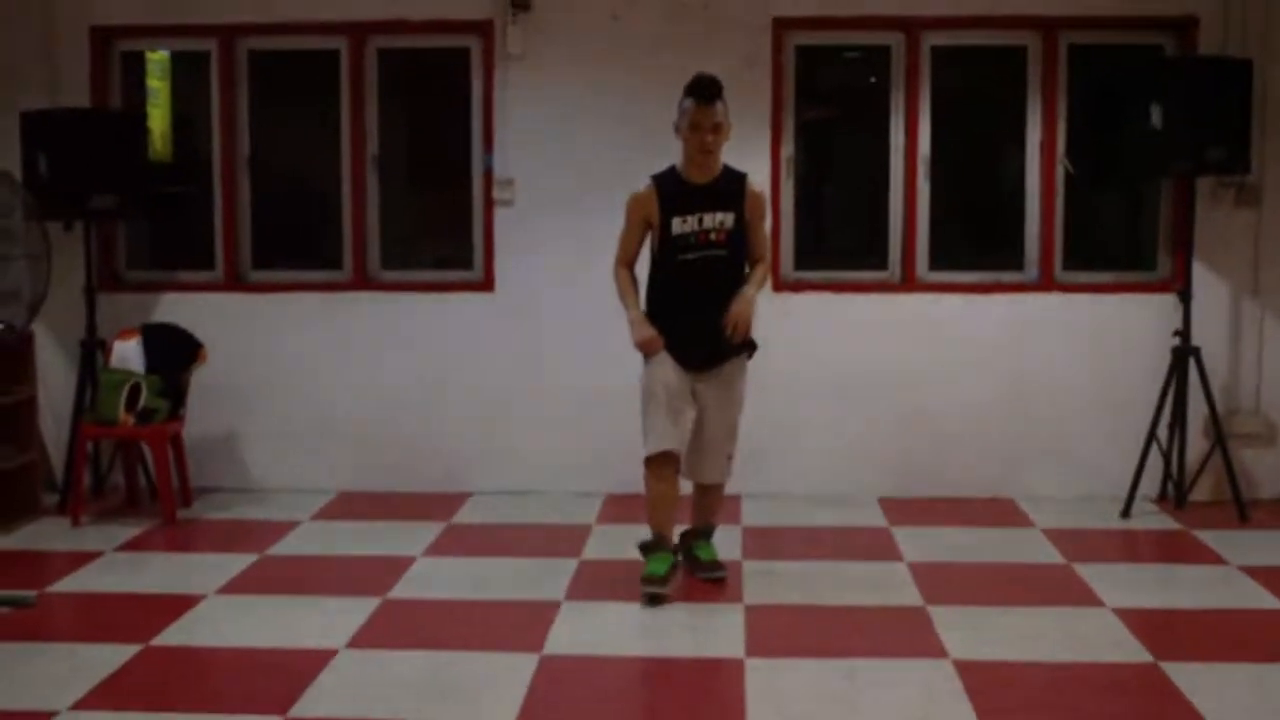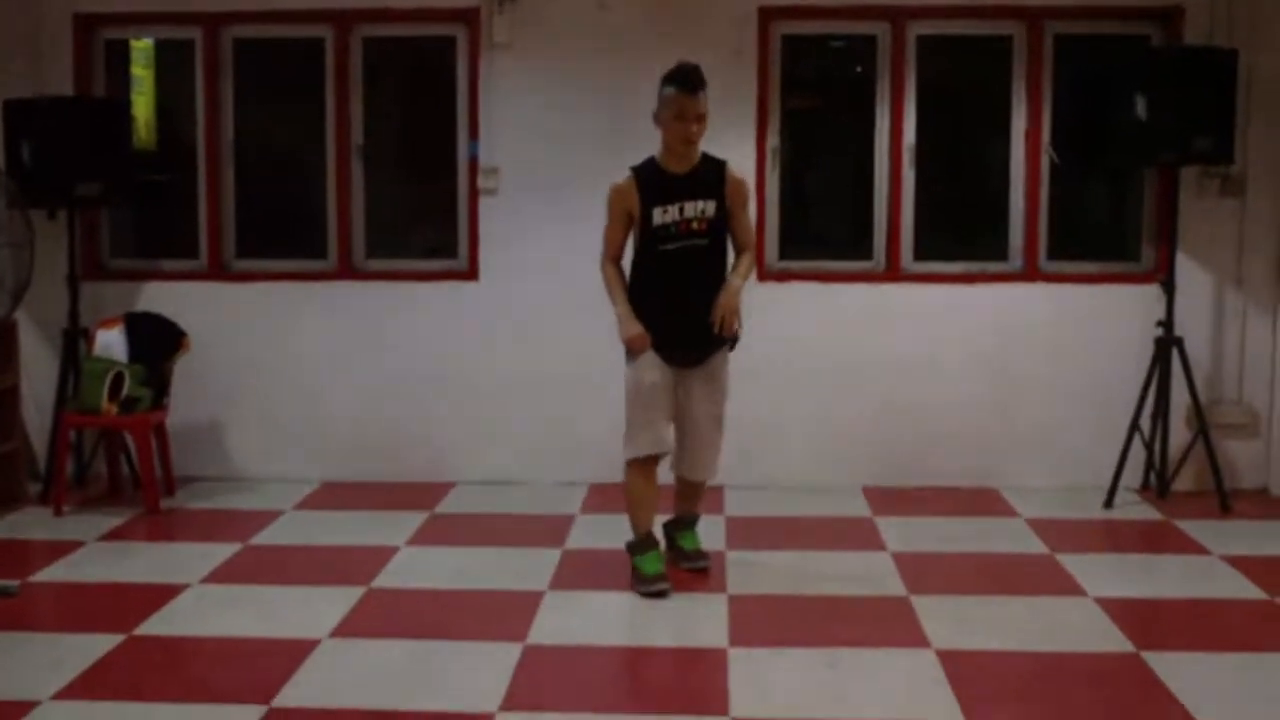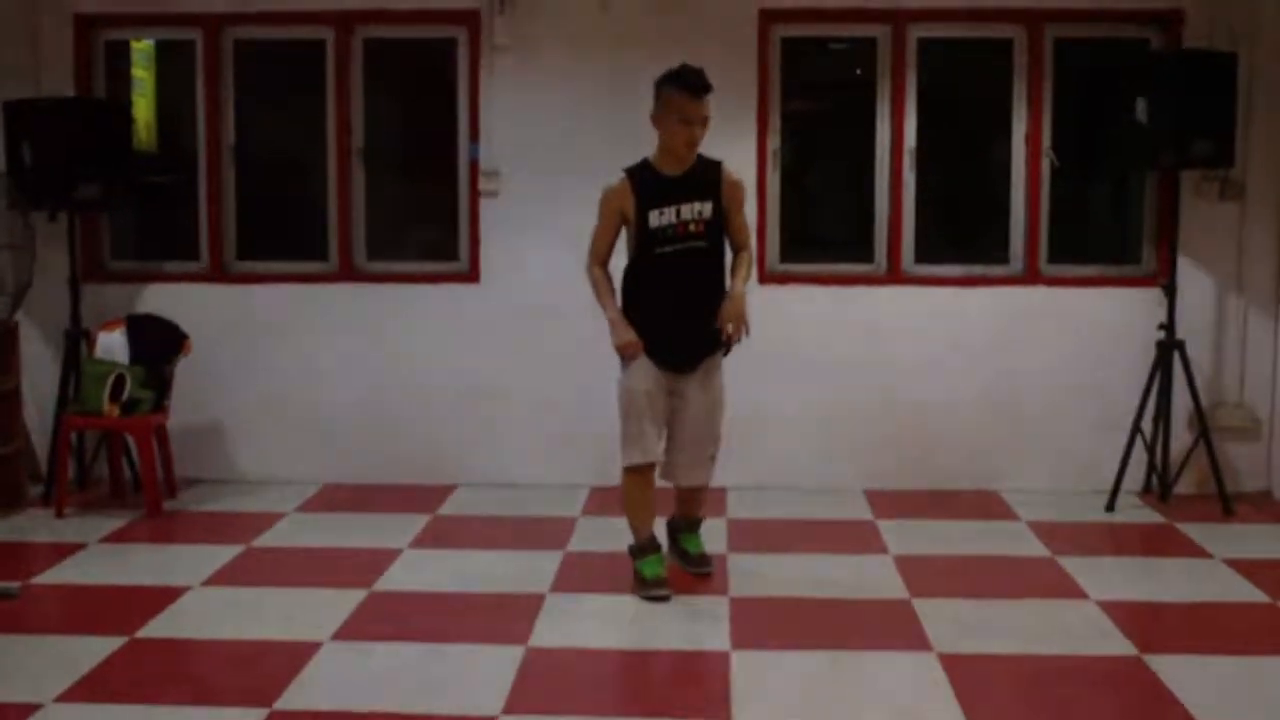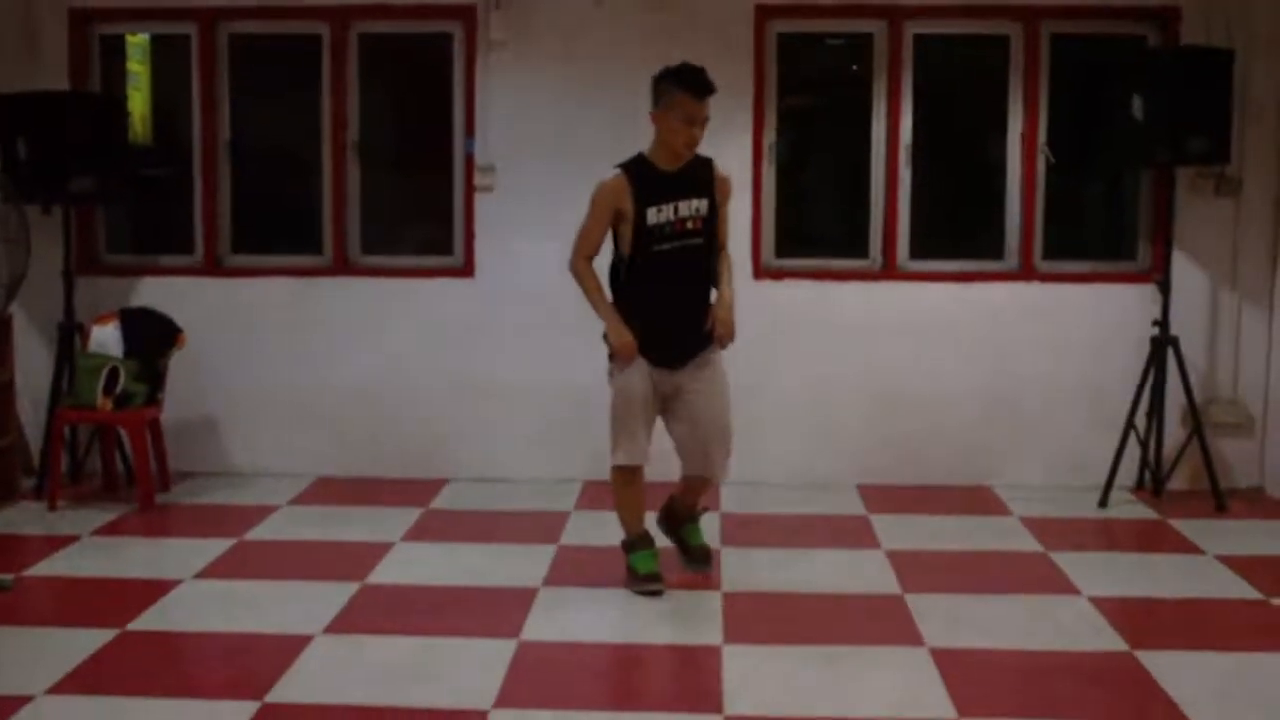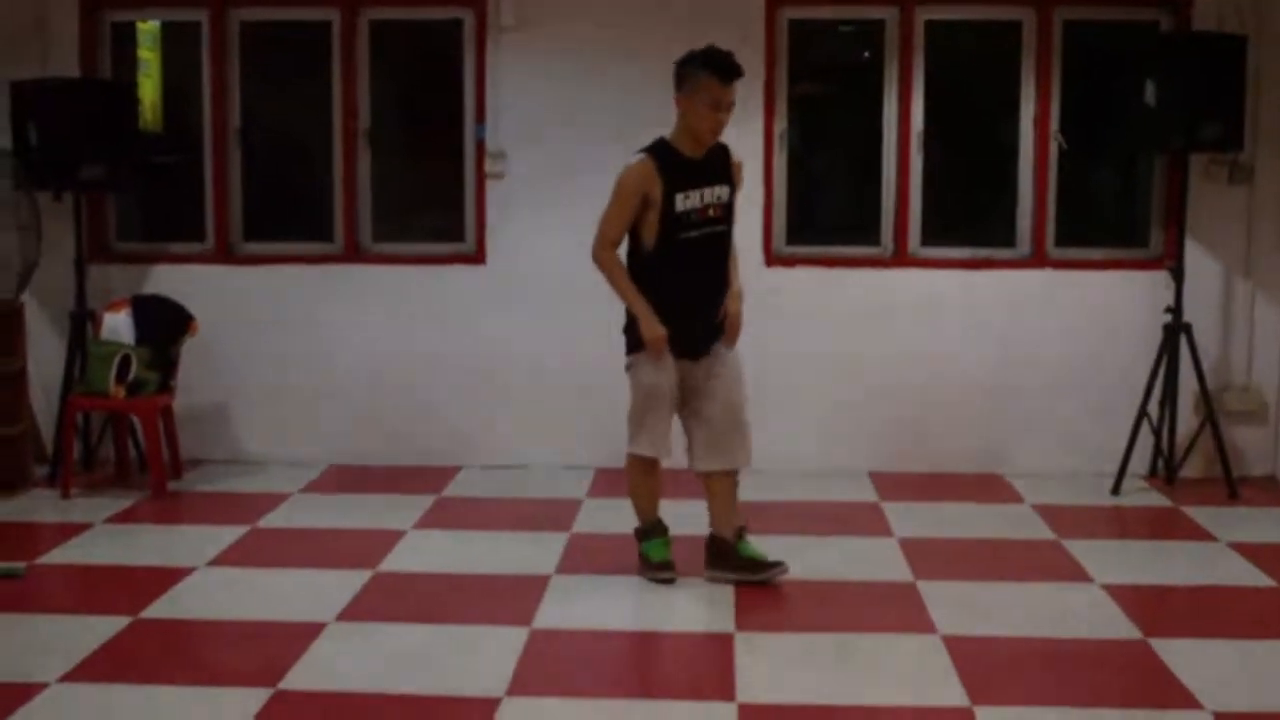
dt=0.2s
person 1, frame 1
left shoulder: (747, 195)
right shoulder: (649, 196)
left elbow: (760, 260)
right elbow: (624, 264)
left wrist: (749, 294)
right wrist: (636, 318)
left hip: (724, 346)
right hip: (668, 344)
left knee: (714, 452)
right knee: (662, 449)
left ankle: (700, 539)
right ankle: (660, 549)
person 1, frame 2
left shoulder: (728, 182)
right shoulder: (630, 187)
left elbow: (745, 248)
right elbow: (610, 259)
left wrist: (734, 286)
right wrist: (623, 314)
left hip: (707, 338)
right hip: (650, 339)
left knee: (700, 448)
right knee: (644, 447)
left ankle: (683, 529)
right ankle: (645, 548)
person 1, frame 3
left shoulder: (725, 184)
right shoulder: (625, 190)
left elbow: (743, 250)
right elbow: (597, 262)
left wrist: (738, 292)
right wrist: (615, 321)
left hip: (703, 344)
right hip: (645, 344)
left knee: (698, 457)
right knee: (641, 454)
left ankle: (685, 529)
right ankle: (646, 552)
person 1, frame 4
left shoulder: (715, 181)
right shoulder: (620, 186)
right elbow: (581, 260)
left wrist: (725, 297)
right wrist: (612, 323)
left hip: (697, 341)
right hip: (638, 343)
left knee: (711, 447)
right knee: (630, 452)
left ankle: (678, 514)
right ankle: (638, 548)
person 1, frame 5
left shoulder: (730, 167)
right shoulder: (645, 171)
right elbow: (604, 249)
left wrist: (734, 290)
right wrist: (644, 316)
left hip: (713, 329)
right hip: (659, 332)
left knee: (724, 440)
right knee: (648, 442)
left ankle: (726, 544)
right ankle: (651, 536)
